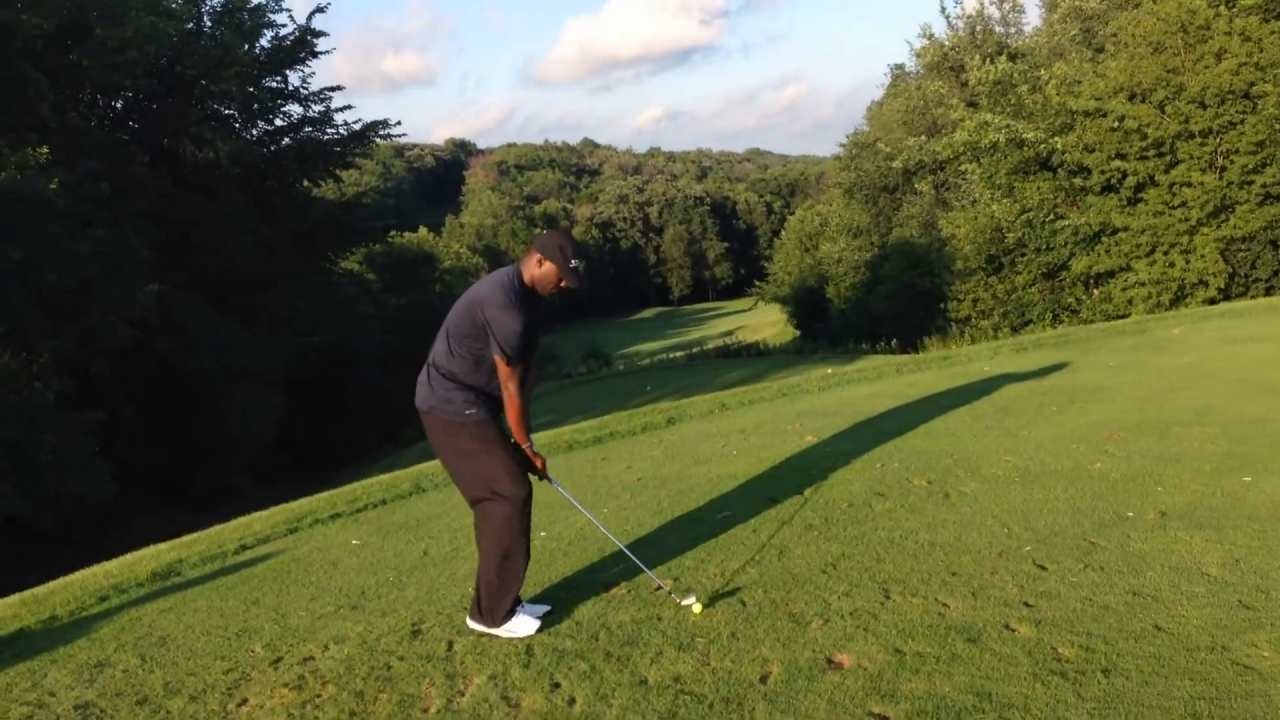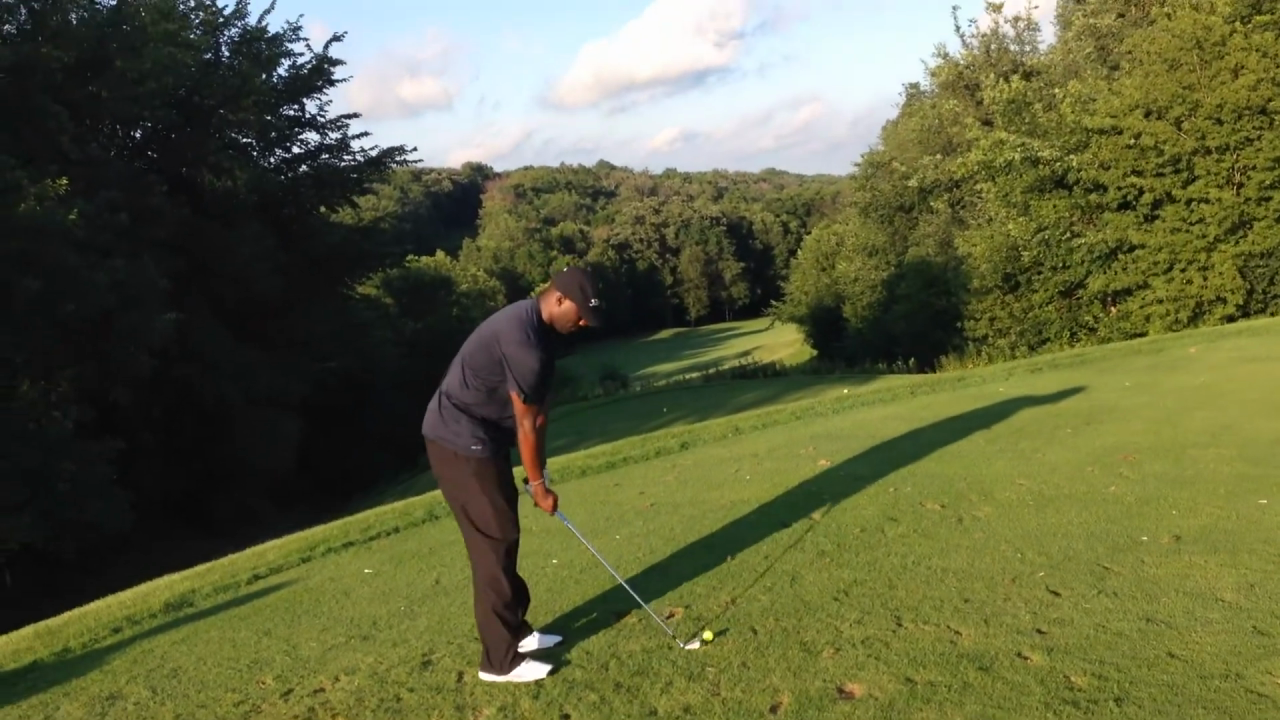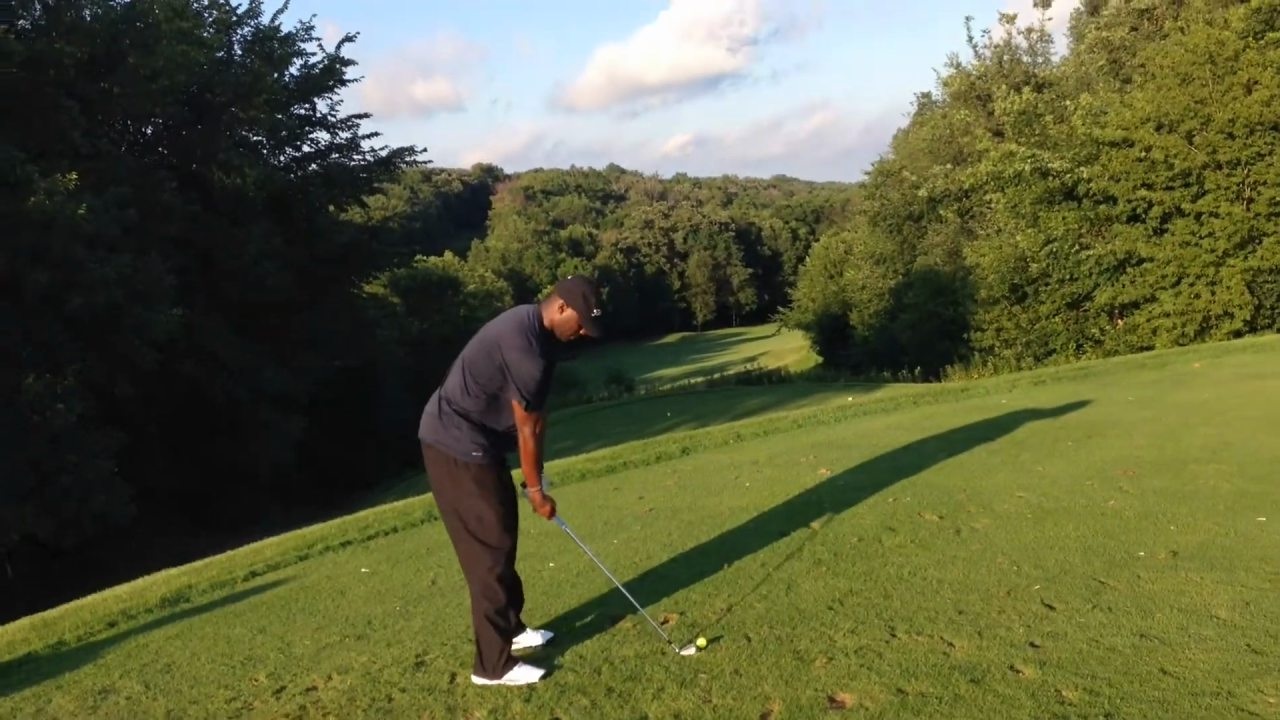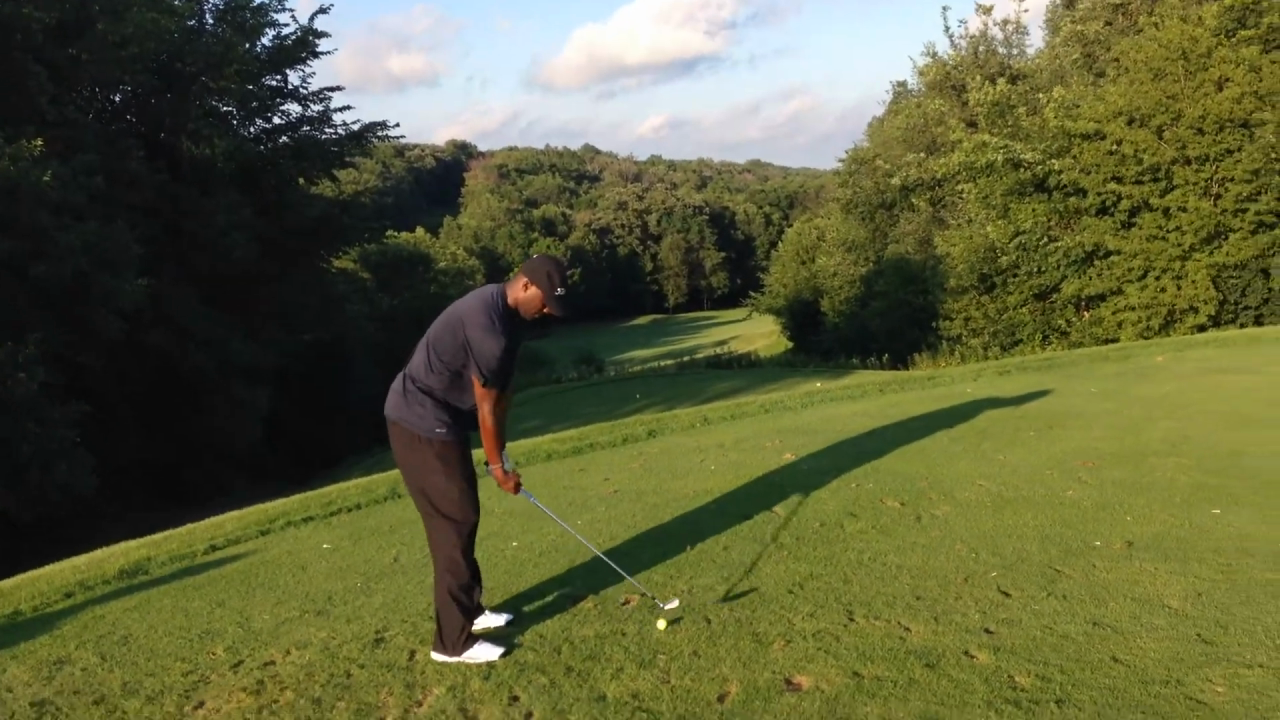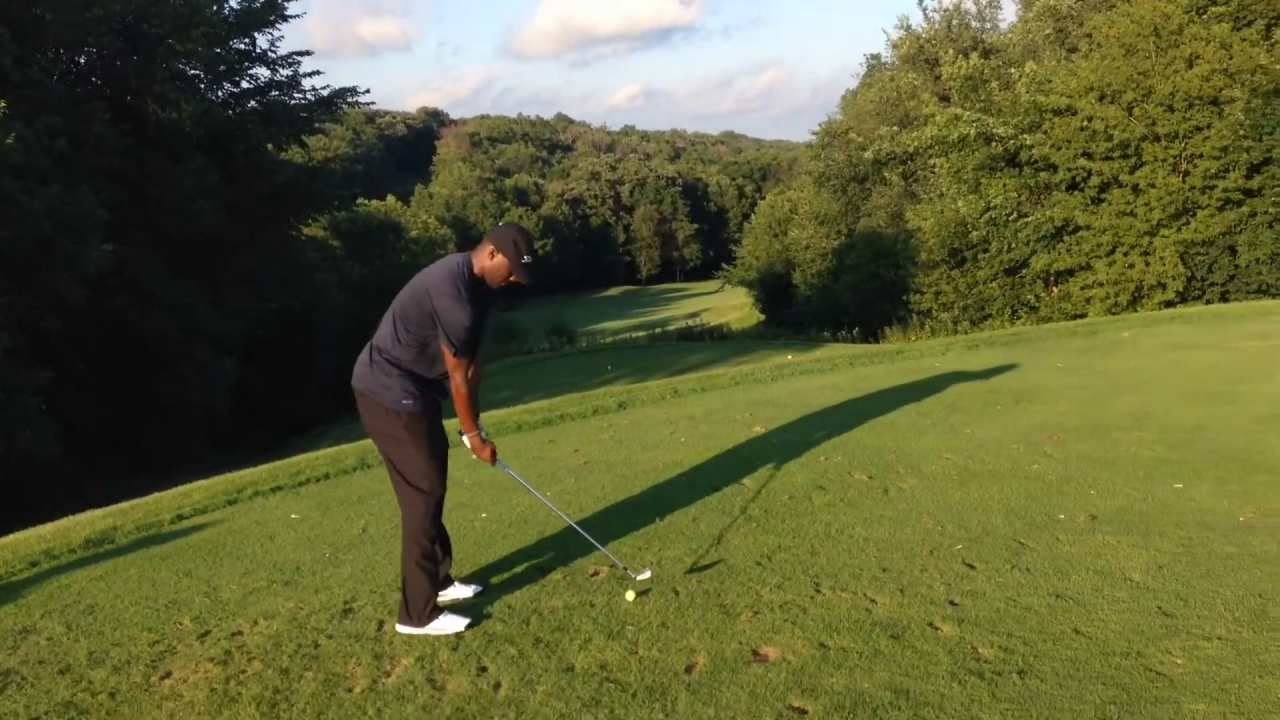
dt=0.3s
person 1, frame 1
left shoulder: (520, 291)
right shoulder: (506, 305)
left elbow: (524, 373)
right elbow: (511, 387)
left wrist: (524, 438)
right wrist: (526, 447)
left hip: (470, 403)
right hip: (452, 406)
left knee: (497, 498)
right knee: (512, 493)
left ankle: (503, 601)
right ankle: (491, 610)
person 1, frame 2
left shoulder: (533, 322)
right shoulder: (524, 340)
left elbow: (538, 410)
right elbow: (526, 422)
left wrist: (539, 471)
right wrist: (537, 484)
left hip: (478, 435)
right hip: (460, 438)
left knee: (503, 535)
right knee: (495, 541)
left ankle: (515, 630)
right ankle: (500, 659)
person 1, frame 3
left shoulder: (533, 326)
right shoulder: (526, 347)
left elbow: (535, 417)
right elbow: (526, 429)
left wrist: (538, 476)
right wrist: (536, 490)
left hip: (472, 438)
right hip: (457, 444)
left knee: (500, 536)
right knee: (489, 547)
left ankle: (510, 626)
right ankle: (493, 663)
person 1, frame 4
left shoulder: (504, 311)
right shoulder: (489, 326)
left elbow: (500, 394)
right elbow: (486, 406)
left wrist: (499, 453)
right wrist: (497, 465)
left hip: (440, 417)
right hip: (421, 420)
left knee: (459, 518)
right knee: (456, 521)
left ankle: (468, 610)
right ankle: (453, 639)
person 1, frame 5
left shoulder: (473, 281)
right shoulder: (455, 294)
left elbow: (471, 362)
right elbow: (458, 376)
left wrist: (473, 424)
right wrist: (474, 435)
left hip: (412, 386)
right hip: (390, 390)
left knee: (430, 485)
right knee: (424, 491)
left ankle: (437, 580)
right ankle: (417, 611)
